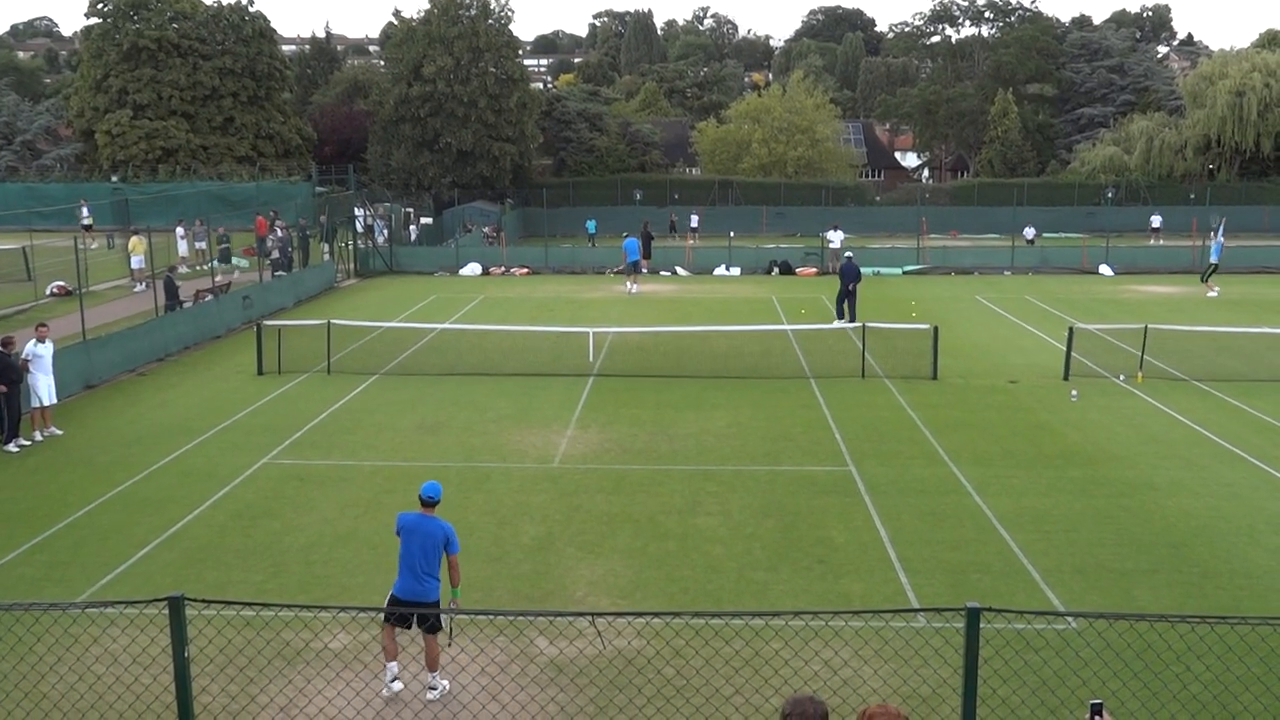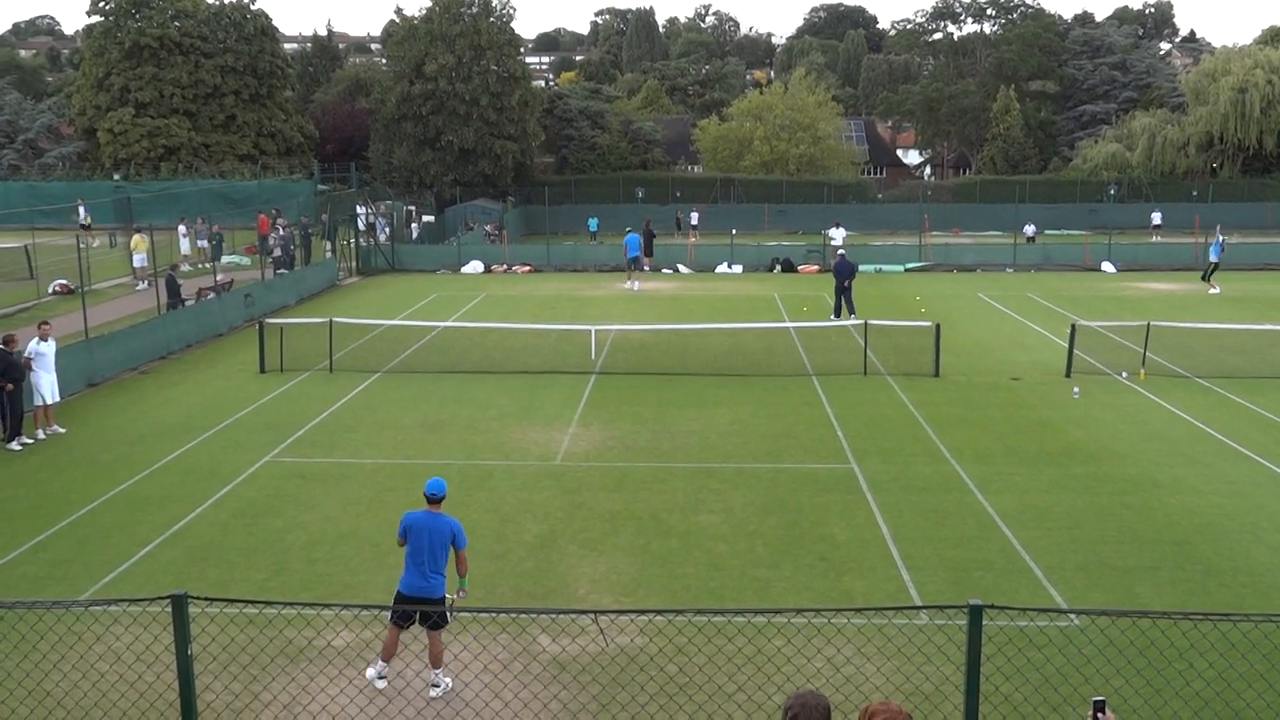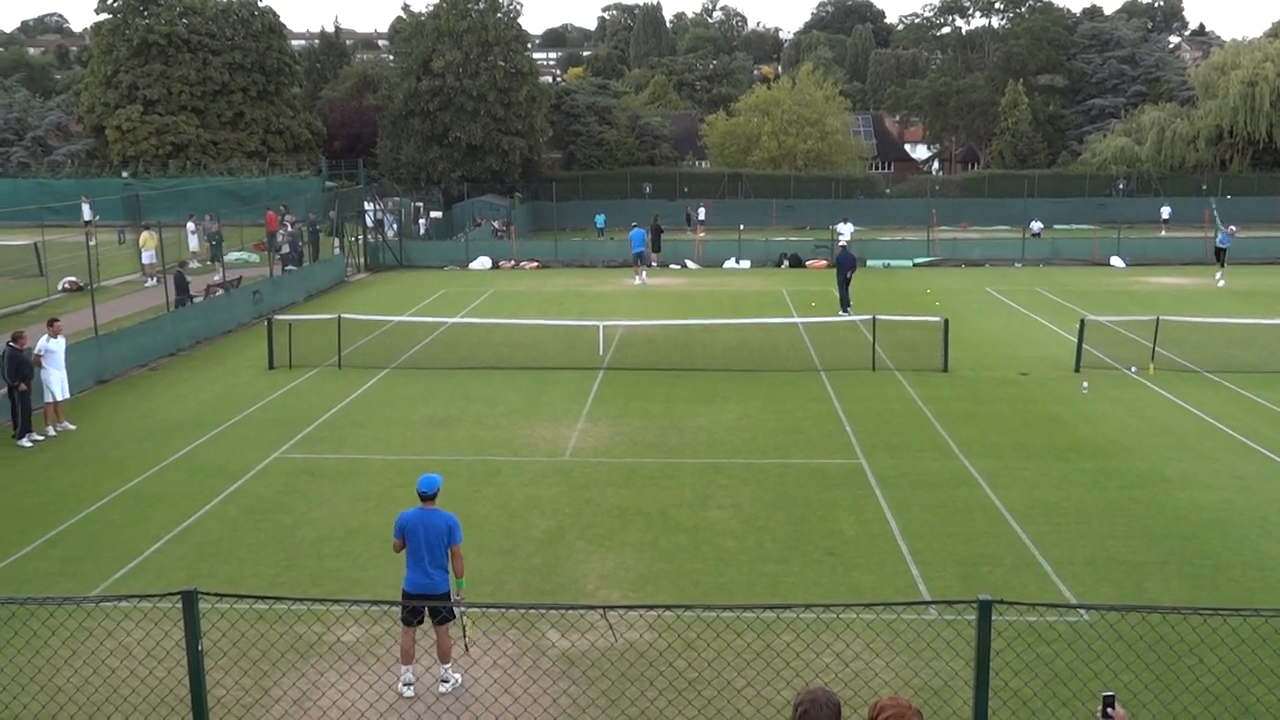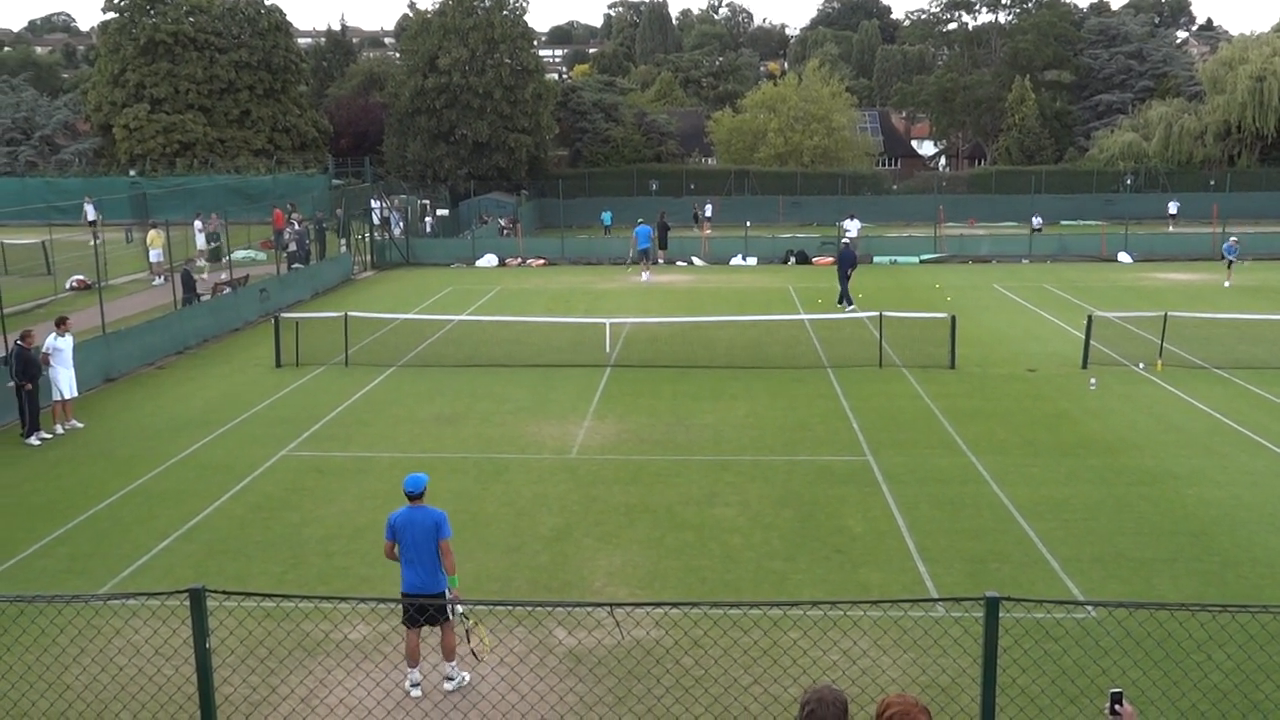
dt=0.3s
person 1, frame 1
left shoulder: (403, 519)
right shoulder: (446, 530)
right elbow: (453, 566)
right wrist: (455, 595)
left hip: (402, 592)
right hip: (429, 595)
left knee: (388, 629)
right knee: (431, 640)
left ankle: (392, 677)
right ankle: (434, 686)
person 1, frame 2
left shoulder: (409, 519)
right shoulder: (453, 525)
right elbow: (461, 559)
right wrist: (463, 584)
left hip: (408, 588)
right hip: (435, 591)
left knee: (394, 631)
right knee: (435, 637)
left ankle: (379, 673)
right ankle: (437, 683)
person 1, frame 3
left shoulder: (404, 518)
right shoulder: (449, 520)
left elbow: (397, 548)
right elbow: (456, 556)
right wrist: (461, 586)
left hip: (412, 587)
right hip: (439, 587)
left knee: (408, 632)
right knee: (442, 632)
left ankle: (407, 682)
right ankle: (446, 679)
person 1, frame 4
left shoulder: (394, 518)
right shoulder: (438, 516)
left elbow: (388, 552)
right elbow: (446, 552)
right wrist: (453, 584)
left hip: (410, 587)
right hip: (436, 586)
left knee: (412, 633)
right knee: (447, 629)
left ankle: (414, 681)
right ankle: (452, 676)
